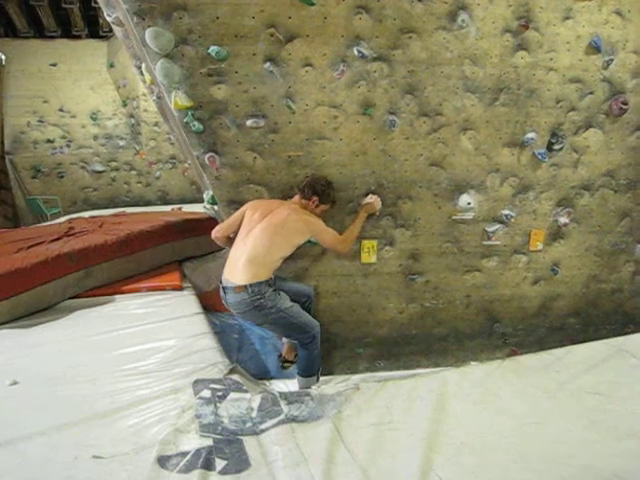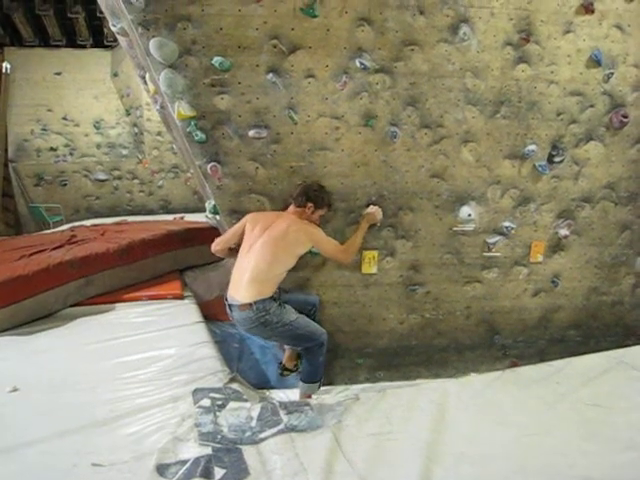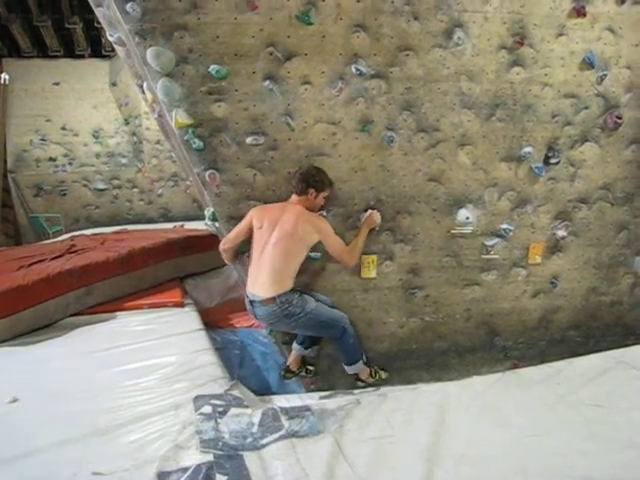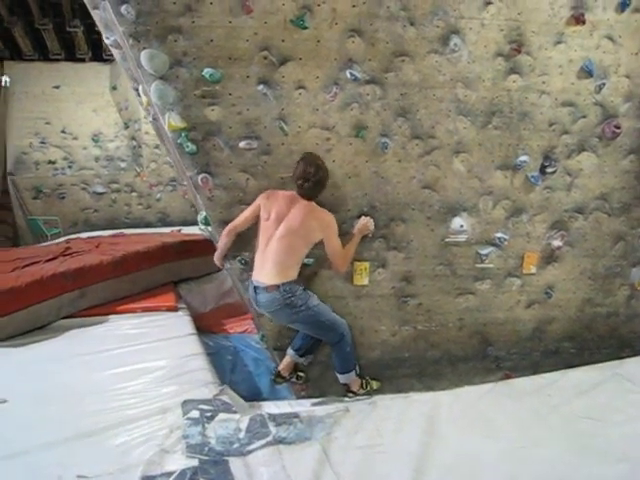
dt=1s
person 1, frame 1
left shoulder: (256, 204)
right shoulder: (306, 220)
left elbow: (217, 235)
right elbow: (343, 245)
right wrist: (364, 212)
left hip: (228, 290)
right hip: (250, 296)
left knee: (305, 295)
right knee: (310, 332)
left ankle: (290, 350)
person 1, frame 2
left shoulder: (255, 217)
right shoulder: (306, 230)
left elbow: (217, 248)
right elbow: (345, 256)
right wrist: (365, 223)
left hip: (233, 305)
right hip: (255, 312)
left knee: (311, 303)
right knee: (318, 339)
left ankle: (289, 360)
right ankle: (305, 399)
person 1, frame 3
left shoulder: (259, 211)
right shoulder: (314, 222)
left elbow: (225, 246)
right elbow: (349, 259)
left wrist: (231, 261)
right wrist: (366, 227)
left hip: (252, 303)
right hip: (276, 307)
left knee: (323, 307)
right knee: (340, 324)
left ankle: (294, 363)
right ankle: (363, 373)
person 1, frame 4
left shoulder: (269, 198)
right shoulder: (323, 219)
left elbow: (230, 231)
right elbow: (340, 265)
left wrist: (219, 255)
right wrist: (358, 233)
left hip: (256, 292)
right hip: (281, 295)
left knee: (320, 318)
right knee: (339, 330)
left ankle: (286, 368)
right ankle: (354, 384)
